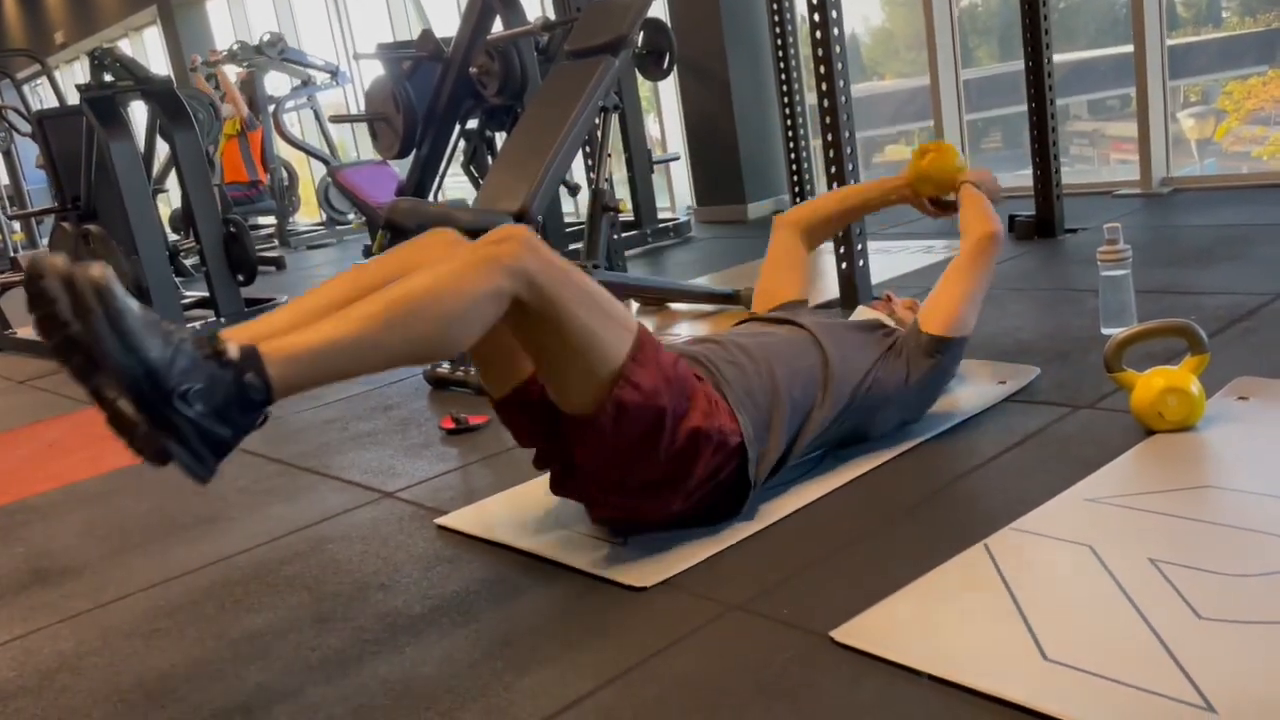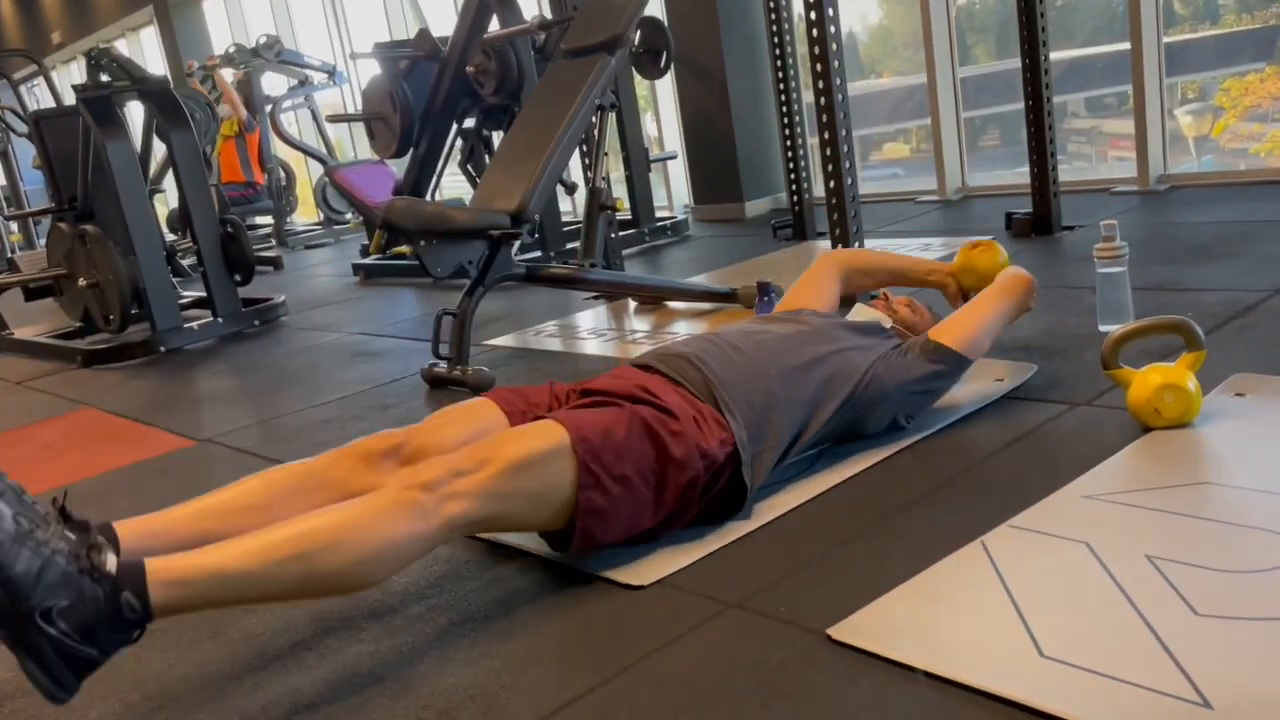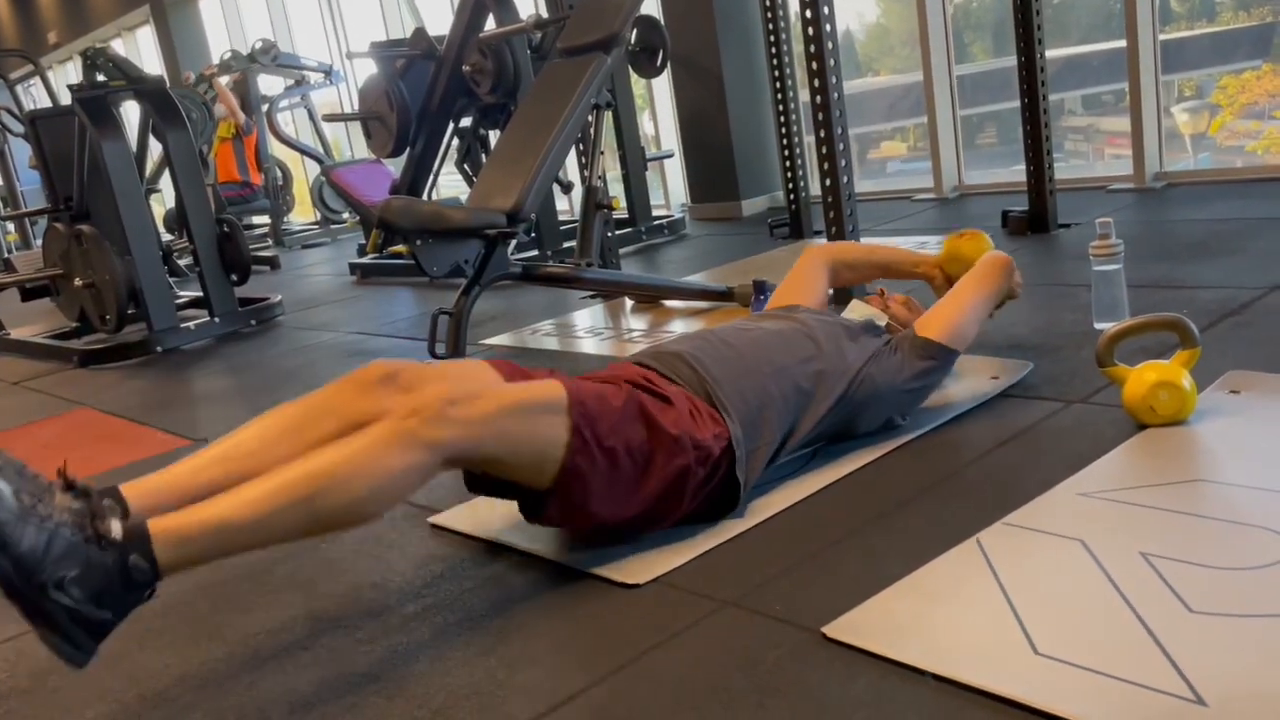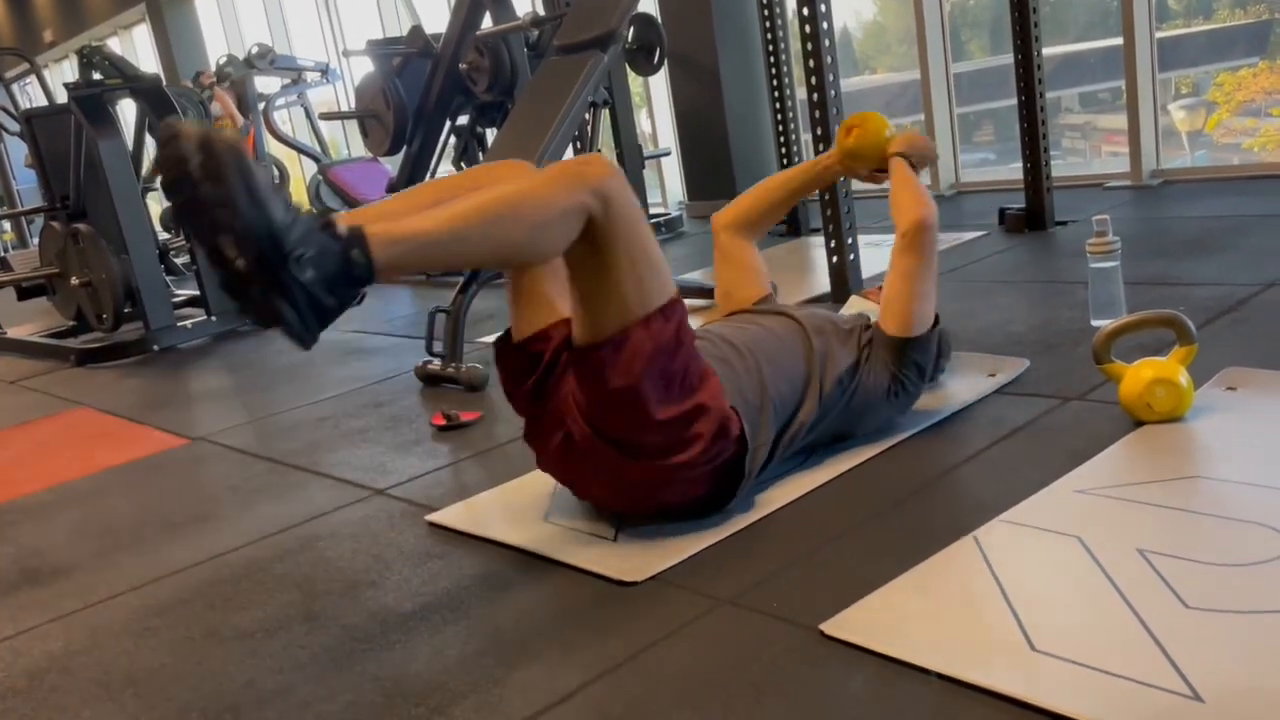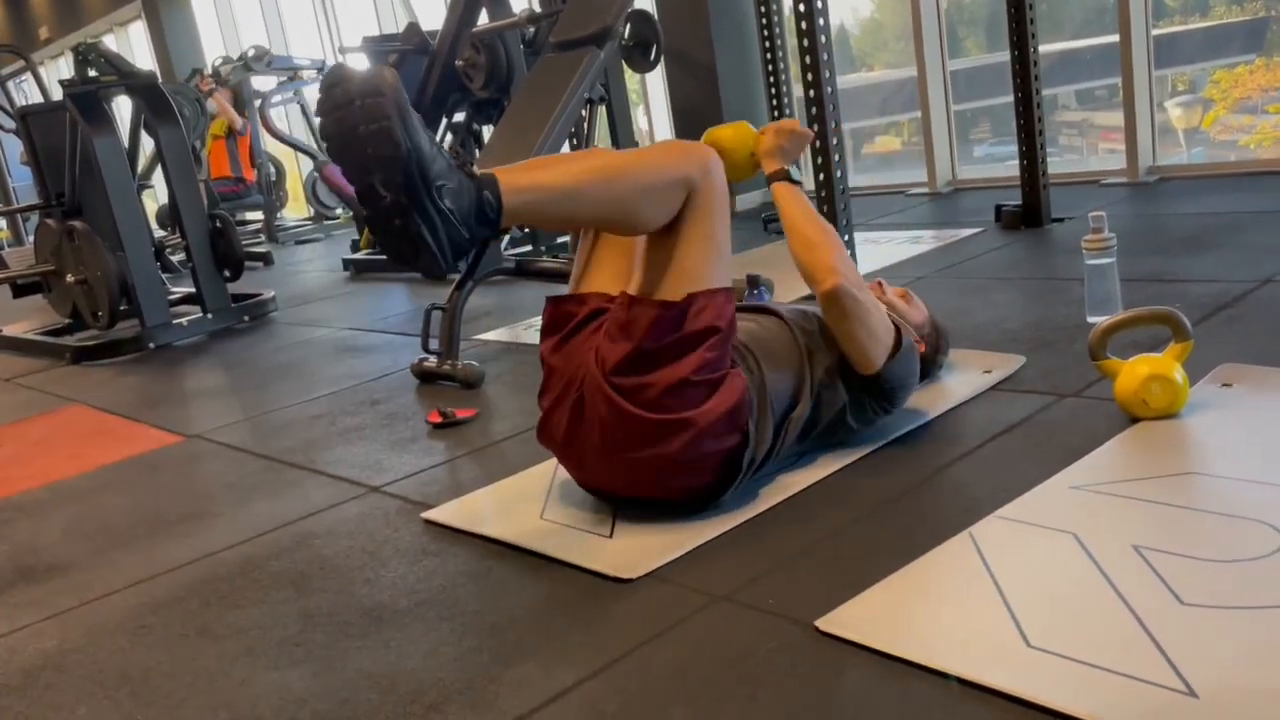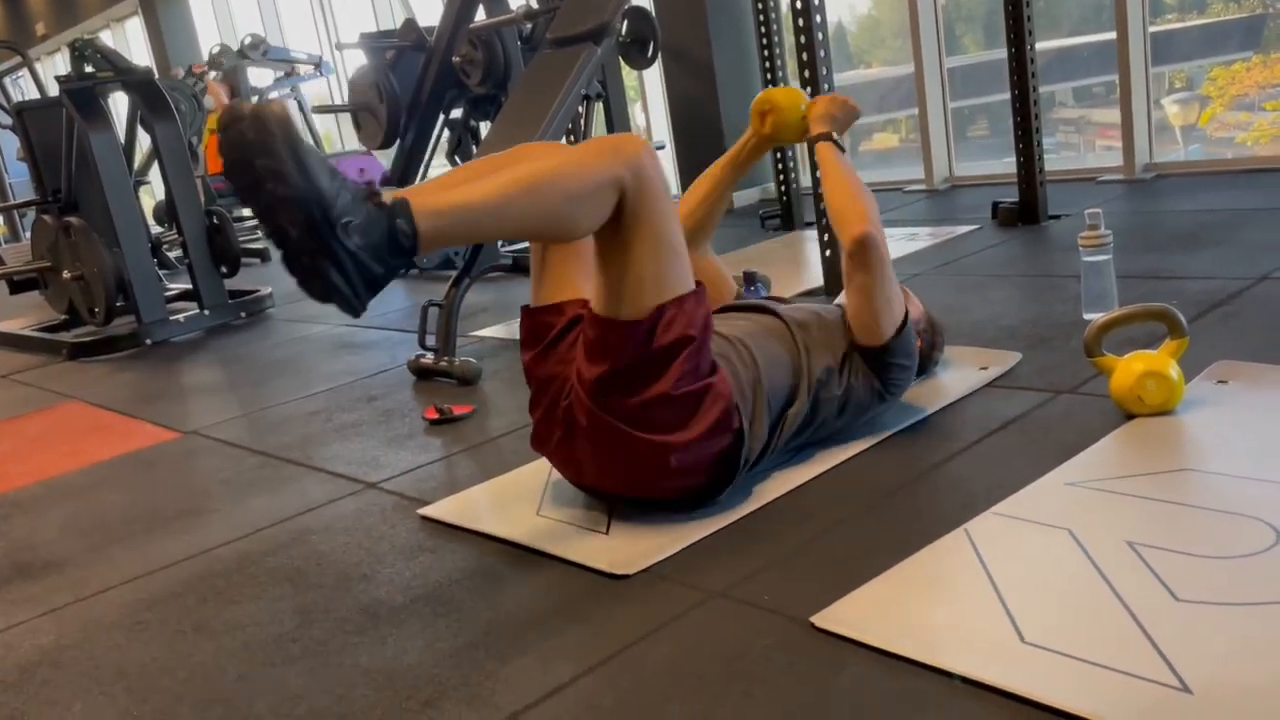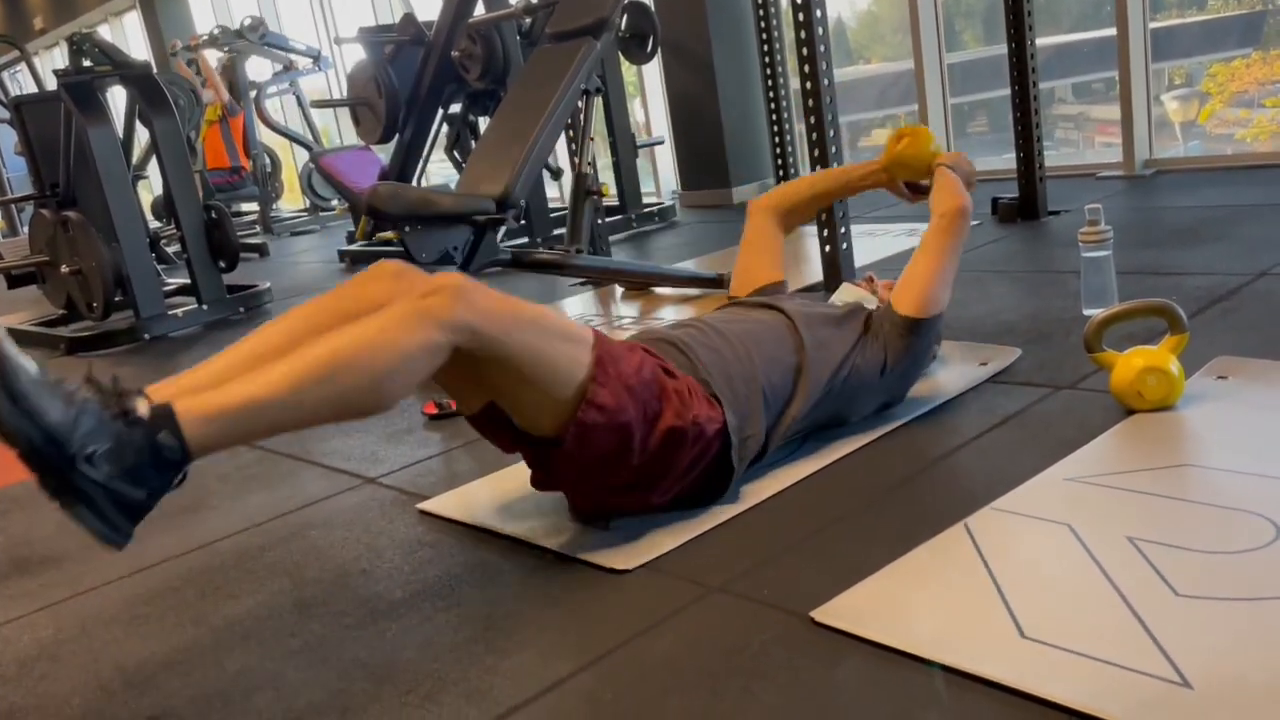
dt=0.4s
person 1, frame 1
left shoulder: (902, 370)
right shoulder: (798, 327)
left elbow: (983, 248)
right elbow: (794, 227)
left wrist: (971, 194)
right wrist: (900, 187)
left hip: (688, 454)
right hip: (604, 435)
left knee: (509, 254)
right knee: (444, 248)
left ankle: (230, 389)
right ankle: (206, 366)
person 1, frame 2
left shoulder: (903, 369)
right shoulder: (822, 329)
left elbow: (1009, 293)
right elbow: (835, 258)
left wrist: (989, 283)
right wrist: (943, 266)
left hip: (690, 441)
right hip: (628, 391)
left knee: (442, 495)
right knee: (389, 456)
left ankle: (107, 603)
right ankle: (99, 551)
person 1, frame 3
left shoulder: (897, 365)
right shoulder: (811, 324)
left elbow: (993, 274)
right elbow: (822, 253)
left wrist: (988, 269)
right wrist: (921, 258)
left hip: (681, 436)
right hip: (620, 388)
left knee: (441, 419)
right knee: (383, 385)
left ankle: (120, 567)
right ankle: (114, 515)
person 1, frame 4
left shoulder: (890, 369)
right shoulder: (779, 323)
left elbow: (920, 233)
right elbow: (732, 224)
left wrist: (897, 164)
right wrist: (839, 162)
left hip: (675, 440)
right hip: (581, 421)
left knee: (594, 179)
right knee: (510, 178)
left ankle: (326, 269)
right ankle: (304, 252)
person 1, frame 5
left shoulder: (885, 369)
right shoulder: (776, 327)
left elbow: (841, 287)
right elbow: (685, 253)
left wrist: (778, 174)
right wrist: (731, 173)
left hip: (674, 426)
right hip: (588, 405)
left knee: (691, 165)
right knee: (614, 175)
left ankle: (466, 204)
right ankle: (453, 204)
person 1, frame 6
left shoulder: (881, 365)
right shoulder: (771, 326)
left elbow: (863, 242)
right elbow: (684, 233)
left wrist: (824, 141)
right wrist: (753, 143)
left hip: (665, 431)
right hip: (580, 409)
left knee: (627, 158)
right knee: (552, 160)
left ankle: (378, 234)
right ankle: (369, 229)
person 1, frame 7
left shoulder: (880, 347)
right shoulder: (783, 309)
left elbow: (949, 231)
right elbow: (766, 213)
left wrist: (946, 176)
right wrist: (879, 170)
left hip: (674, 436)
right hip: (611, 404)
left knee: (445, 307)
right knee: (392, 285)
left ankle: (148, 449)
right ankle: (132, 418)
